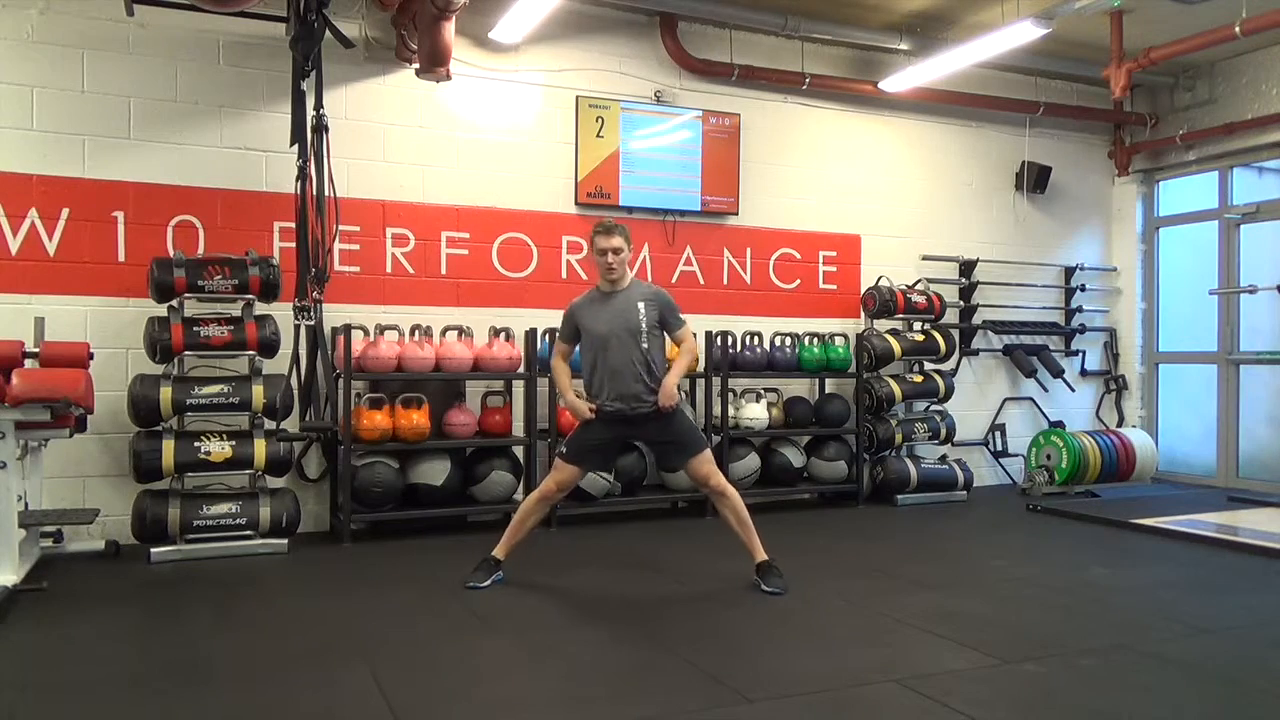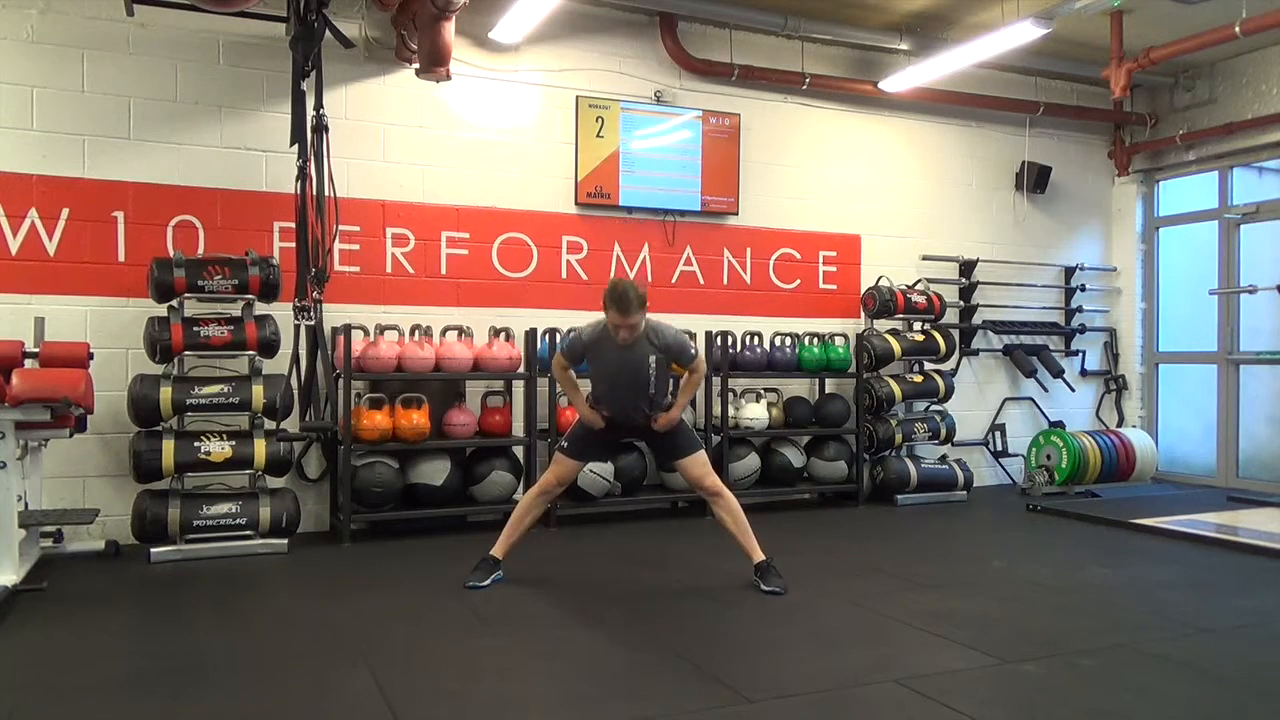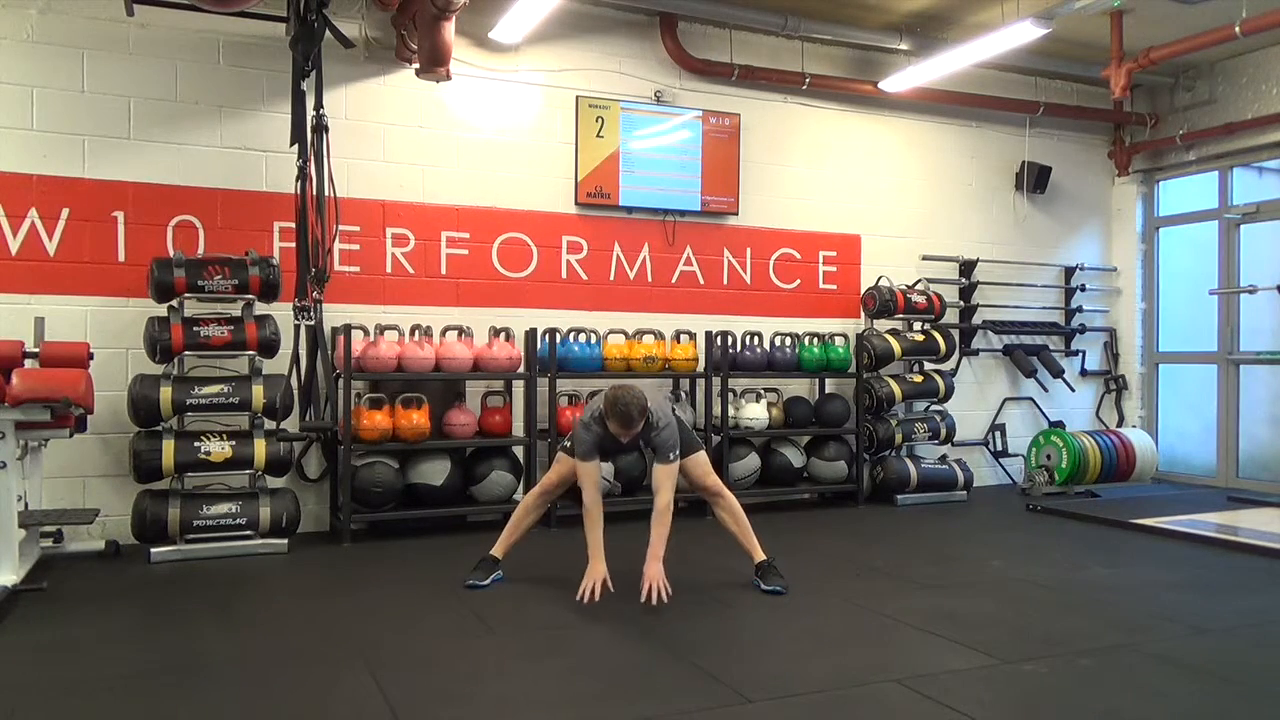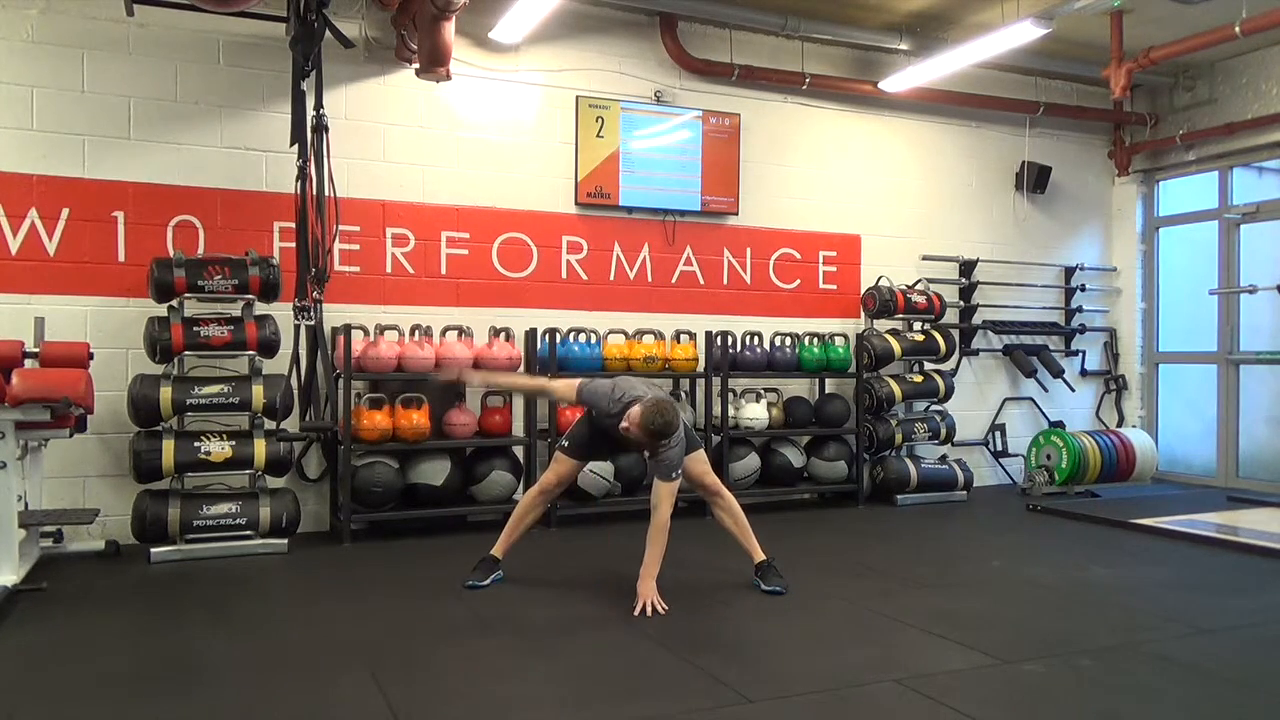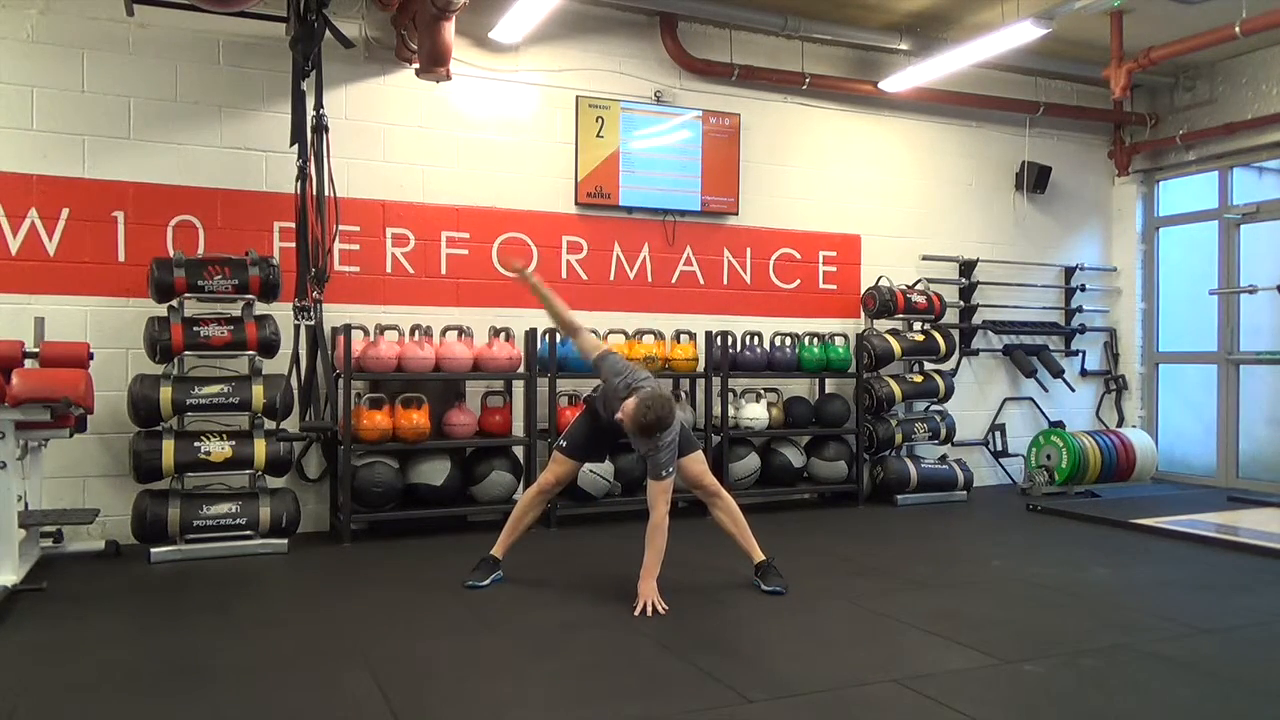
dt=1s
person 1, frame 1
left shoulder: (654, 296)
right shoulder: (579, 308)
left elbow: (688, 342)
right elbow: (559, 357)
left wrist: (673, 377)
right wrist: (570, 398)
left hip: (658, 412)
right hip: (604, 415)
left knee: (715, 483)
right knee: (552, 488)
left ankle: (763, 563)
right ankle: (495, 560)
person 1, frame 2
left shoulder: (667, 337)
right shoulder: (587, 337)
left elbow: (698, 368)
right elbow: (559, 366)
left wrist: (675, 412)
right wrist: (583, 409)
left hip: (658, 418)
right hip: (603, 418)
left knee: (710, 486)
right knee: (550, 484)
left ankle: (761, 563)
right ankle: (494, 559)
person 1, frame 3
left shoulder: (662, 423)
right shoulder: (590, 423)
left elbow: (664, 496)
right elbow: (591, 495)
left wrist: (655, 560)
right wrist: (595, 561)
left hip: (656, 419)
right hip: (604, 422)
left knee: (712, 486)
right knee: (549, 485)
left ankle: (762, 563)
right ankle: (493, 559)
person 1, frame 4
left shoulder: (671, 436)
right shoulder: (613, 397)
left elbow: (661, 515)
right elbow: (547, 387)
left wrist: (647, 581)
right wrist: (482, 377)
left hip: (659, 435)
right hip: (601, 427)
left knee: (710, 487)
right knee: (549, 484)
left ankle: (762, 563)
right ankle: (492, 559)
person 1, frame 5
left shoulder: (663, 441)
right shoulder: (624, 375)
left elbow: (659, 512)
right elbow: (575, 328)
left wrist: (649, 577)
right wrist: (532, 280)
left hip: (659, 436)
right hip: (600, 413)
left knee: (709, 489)
right knee: (548, 484)
left ankle: (761, 564)
right ankle: (492, 561)
